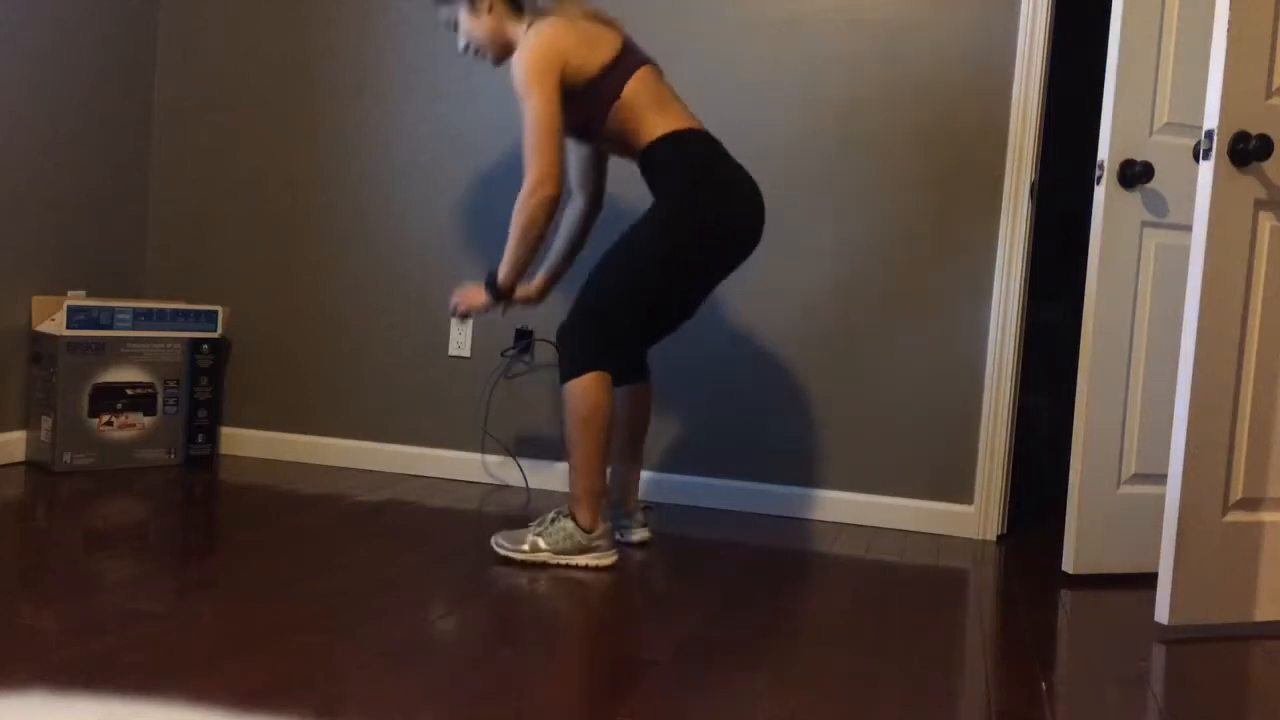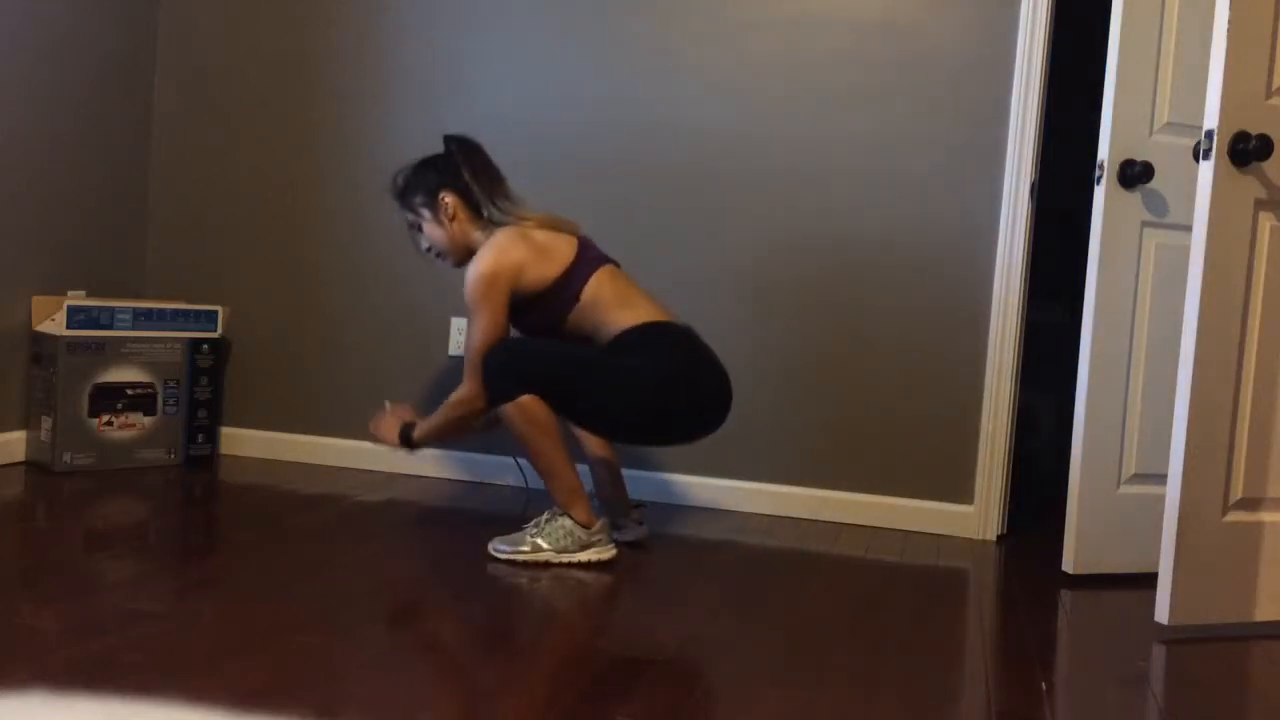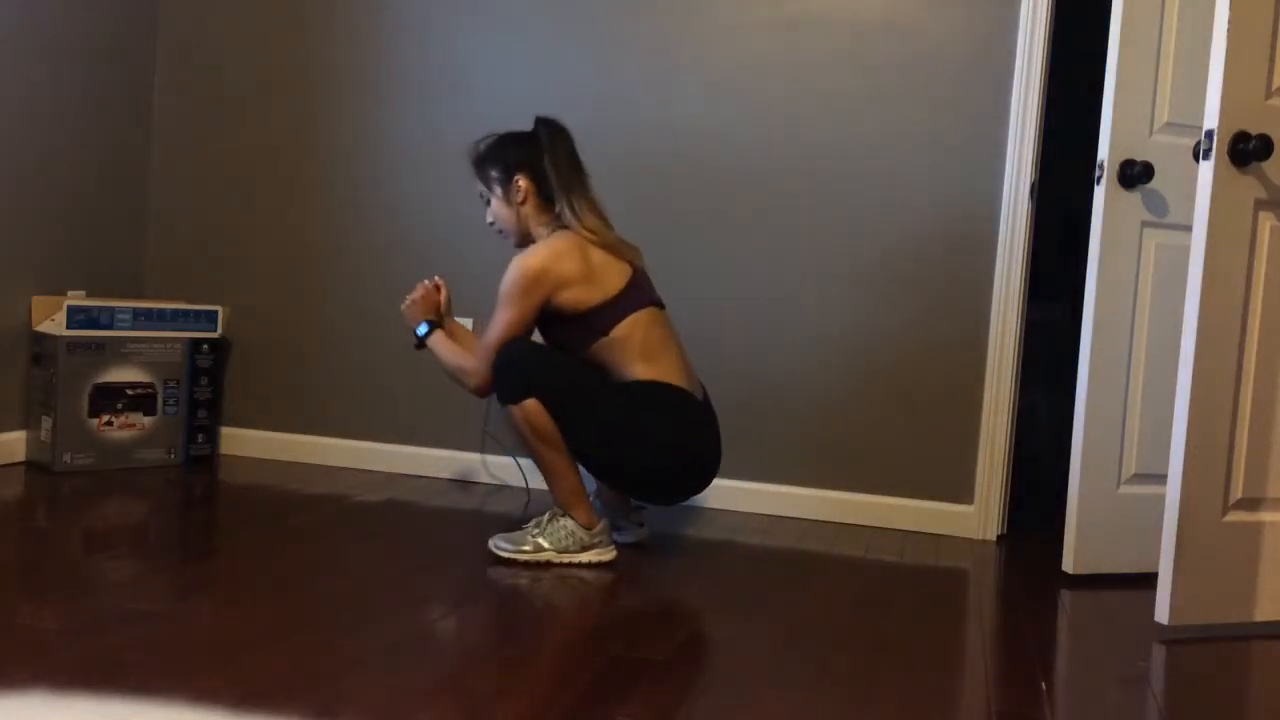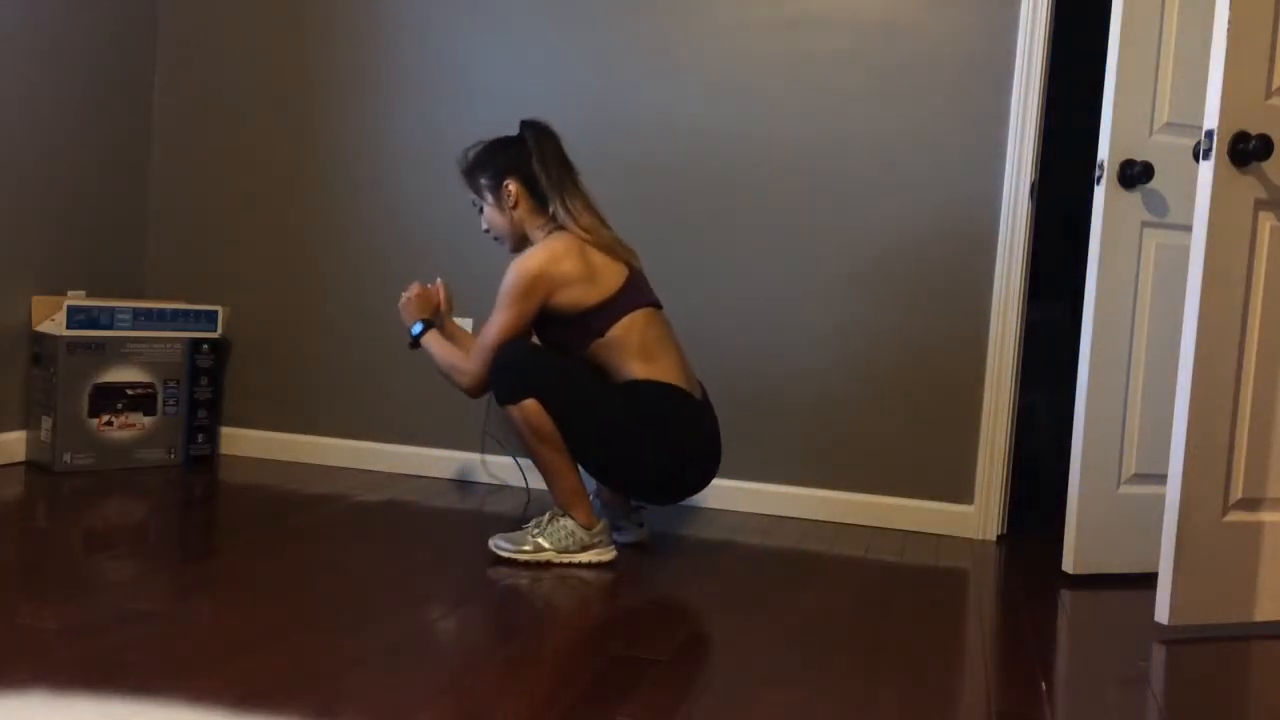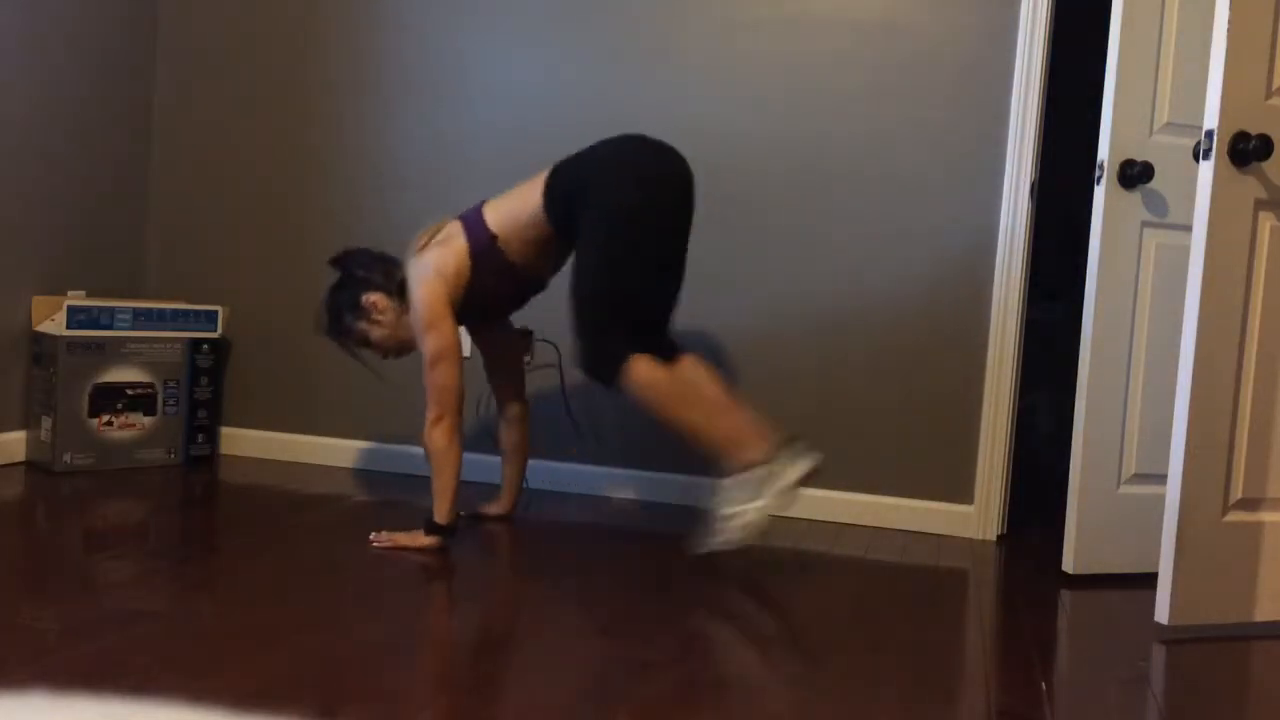
dt=1s
person 1, frame 1
left shoulder: (538, 47)
left elbow: (542, 188)
right elbow: (584, 196)
left wrist: (499, 286)
right wrist: (540, 282)
left hip: (698, 196)
right hip: (722, 196)
left knee: (585, 340)
right knee: (614, 341)
left ankle: (586, 528)
right ankle: (624, 509)
person 1, frame 2
left shoulder: (491, 262)
right shoulder: (526, 238)
left elbow: (477, 393)
left wrist: (412, 433)
right wrist: (429, 423)
left hip: (667, 381)
right hip: (684, 374)
left knee: (507, 367)
right knee: (559, 372)
left ankle: (580, 527)
right ankle: (616, 513)
person 1, frame 3
left shoulder: (540, 261)
right shoulder: (584, 246)
left elbow: (482, 375)
left wrist: (426, 328)
right wrist: (447, 321)
left hip: (666, 445)
right hip: (683, 434)
left knee: (516, 366)
right knee: (546, 372)
left ankle: (581, 529)
right ankle: (618, 512)
person 1, frame 4
left shoulder: (539, 262)
right shoulder: (578, 246)
left elbow: (475, 377)
left wrist: (421, 329)
right wrist: (445, 324)
left hip: (668, 445)
right hip: (683, 432)
left knee: (516, 367)
right knee: (541, 374)
left ankle: (582, 529)
right ankle: (617, 510)
person 1, frame 5
left shoulder: (426, 289)
right shoulder: (456, 290)
left elbow: (441, 418)
right elbow: (511, 397)
left wrist: (438, 525)
right wrist: (508, 498)
left hip: (628, 178)
right hip: (639, 172)
left knee: (604, 352)
right knee: (640, 341)
left ankle: (754, 463)
right ankle: (762, 453)
